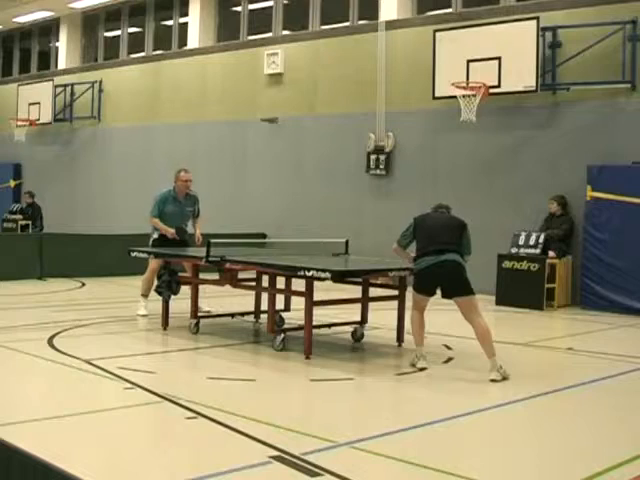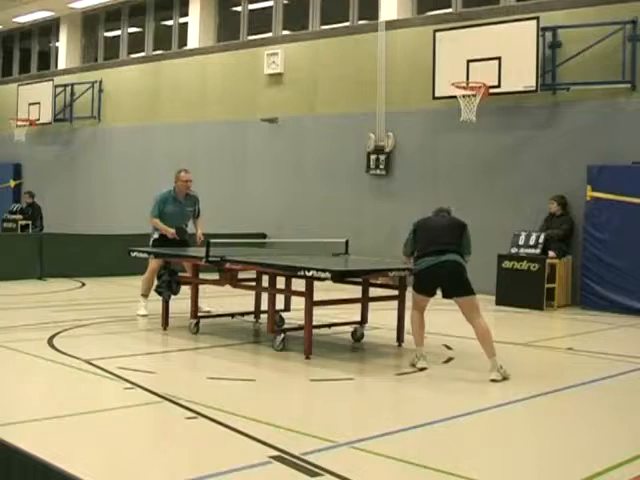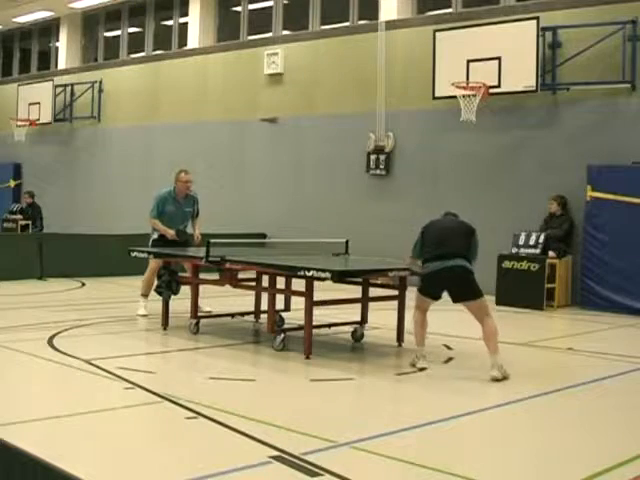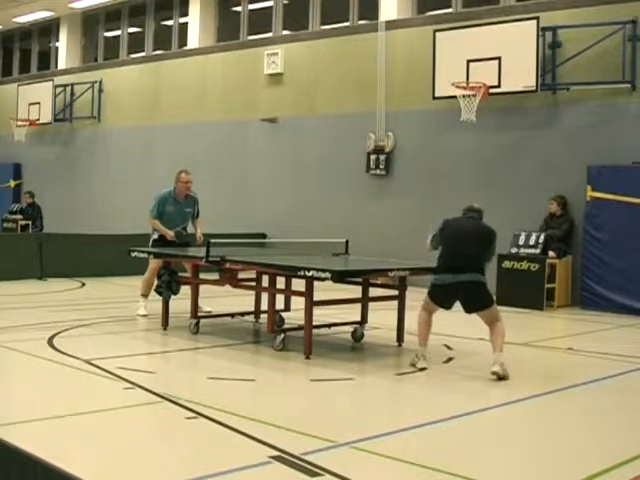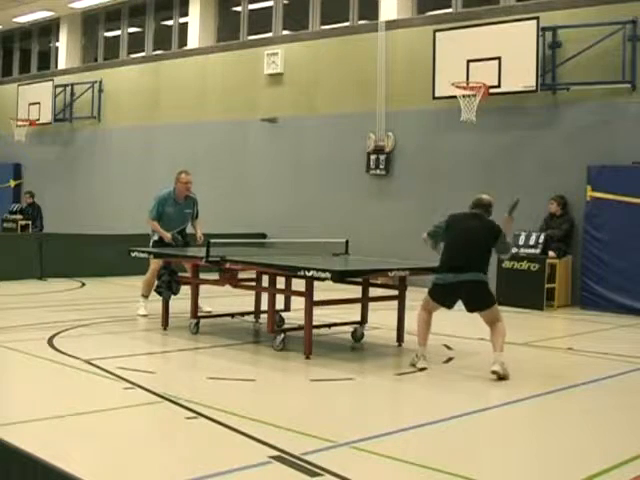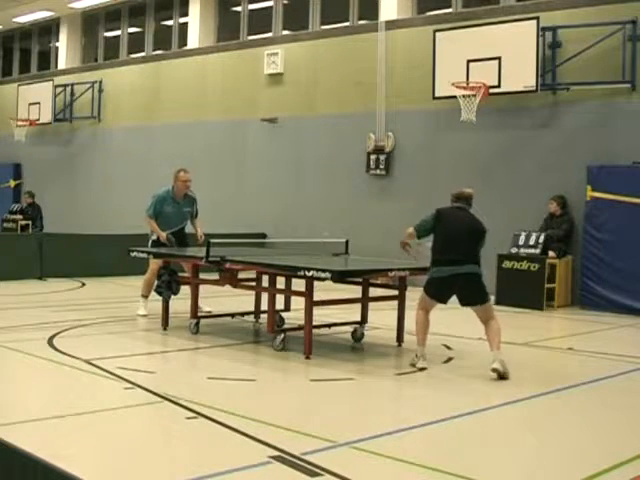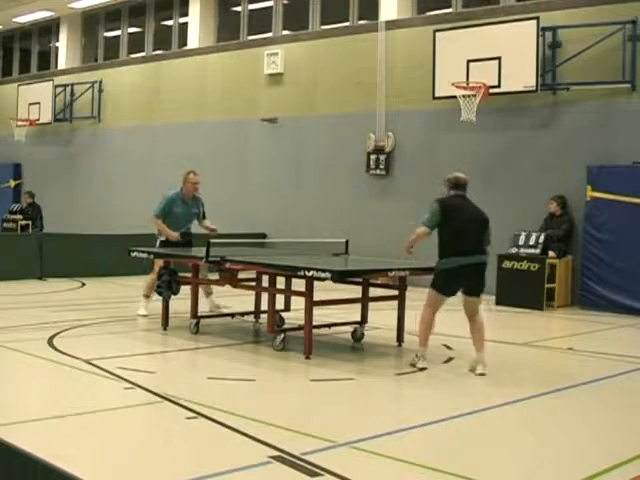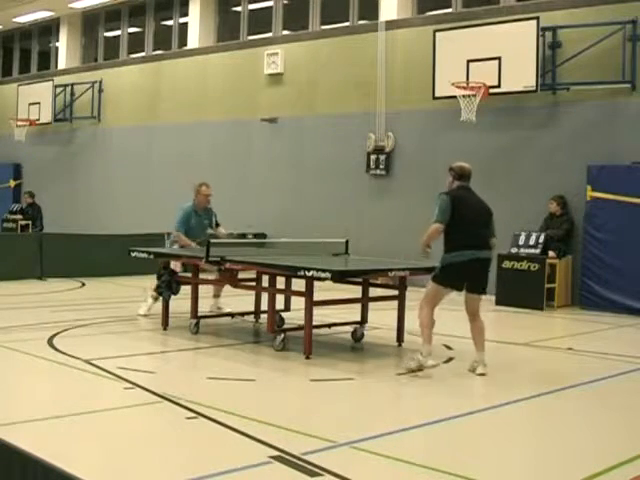
dt=0.3s
person 1, frame 1
left shoulder: (419, 220)
right shoulder: (460, 223)
left elbow: (397, 247)
right elbow: (466, 256)
left wrist: (409, 257)
left hip: (424, 267)
right hip: (452, 266)
left knee: (417, 309)
right knee: (475, 317)
left ankle: (420, 357)
right ankle: (495, 367)
person 1, frame 2
left shoulder: (419, 224)
right shoulder: (460, 224)
left elbow: (406, 256)
right elbow: (466, 256)
left hip: (424, 267)
right hip: (453, 266)
left knee: (417, 309)
right knee: (475, 317)
left ankle: (419, 357)
right ankle: (495, 367)
person 1, frame 3
left shoulder: (429, 226)
right shoulder: (468, 228)
left elbow: (413, 259)
right elbow: (471, 259)
left wrist: (421, 269)
left hip: (431, 270)
right hip: (460, 270)
left knee: (420, 309)
right knee: (486, 318)
left ankle: (420, 356)
right ankle: (496, 365)
person 1, frame 4
left shoulder: (448, 224)
right shoulder: (489, 231)
left elbow: (432, 245)
left wrist: (440, 239)
left hip: (443, 280)
right hip: (473, 282)
left knee: (426, 310)
right knee: (495, 321)
left ankle: (420, 357)
right ankle: (498, 362)
person 1, frame 5
left shoulder: (453, 219)
right shoulder: (494, 228)
left elbow: (428, 237)
right elbow: (504, 251)
left wrist: (436, 244)
right wrist: (506, 232)
left hip: (446, 279)
right hip: (476, 281)
left knee: (425, 310)
right knee: (496, 322)
left ankle: (420, 357)
right ankle: (498, 362)
person 1, frame 6
left shoulder: (439, 214)
right shoulder: (479, 225)
left elbow: (411, 233)
left wrist: (404, 242)
left hip: (441, 273)
right hip: (470, 274)
left knee: (423, 309)
right knee: (490, 319)
left ankle: (420, 357)
right ankle: (497, 359)
person 1, frame 7
left shoulder: (442, 203)
right shoulder: (479, 213)
left elbow: (424, 230)
right elbow: (485, 246)
left wrist: (410, 243)
left hip: (450, 265)
right hip: (477, 264)
left knee: (430, 308)
right knee: (473, 313)
left ankle: (421, 356)
right ankle: (480, 361)
person 1, frame 8
left shoulder: (449, 197)
right shoulder: (483, 205)
left elbow: (438, 227)
right elbow: (492, 242)
left wrist: (425, 241)
left hip: (456, 260)
right hip: (482, 260)
left knee: (427, 304)
right knee: (473, 313)
left ankle: (426, 354)
right ankle: (480, 361)
person 2, frame 1
left shoulder: (193, 198)
right shoulder: (163, 196)
left elbow: (195, 217)
right elbow: (153, 219)
left wrist: (197, 230)
right wrist: (166, 229)
left hip: (180, 236)
right hip: (161, 236)
left knee: (193, 267)
right knee: (153, 267)
right ankle: (143, 303)
person 2, frame 2
left shoulder: (193, 198)
right shoulder: (163, 196)
left elbow: (196, 217)
right elbow: (153, 219)
left wrist: (198, 230)
right wrist: (167, 230)
left hip: (181, 236)
right hip: (161, 236)
left knee: (193, 267)
right knee: (153, 267)
right ankle: (143, 303)
person 2, frame 3
left shoulder: (193, 198)
right shoulder: (163, 197)
left elbow: (195, 217)
right elbow: (153, 219)
left wrist: (196, 230)
right wrist: (166, 231)
left hip: (181, 236)
right hip: (161, 236)
left knee: (193, 267)
right knee: (153, 267)
right ankle: (143, 303)
person 2, frame 4
left shoulder: (193, 198)
right shoulder: (163, 197)
left elbow: (195, 218)
right elbow: (153, 219)
left wrist: (198, 230)
right wrist: (166, 232)
left hip: (181, 237)
right hip: (161, 236)
right knee: (153, 267)
right ankle: (143, 303)
person 2, frame 5
left shoulder: (192, 199)
right shoulder: (163, 197)
left elbow: (194, 219)
right elbow: (152, 220)
left wrist: (198, 231)
right wrist: (164, 234)
left hip: (180, 237)
right hip: (161, 237)
right knee: (155, 268)
right ankle: (143, 303)
person 2, frame 6
left shoulder: (191, 198)
right shoulder: (161, 196)
left elbow: (194, 217)
right elbow: (149, 218)
left wrist: (198, 230)
right wrist: (160, 233)
left hip: (179, 236)
right hip: (160, 237)
right knee: (154, 268)
right ankle: (143, 304)
person 2, frame 7
left shoulder: (198, 200)
right shoulder: (171, 198)
left elbow: (202, 220)
right elbow: (156, 218)
left wrist: (210, 227)
right wrist: (170, 234)
left hip: (184, 239)
right hip: (166, 240)
left knee: (202, 267)
right knee: (158, 270)
left ankle: (211, 302)
right ankle: (144, 304)
person 2, frame 8
left shoulder: (209, 212)
right shoulder: (187, 211)
left elbow: (217, 228)
right elbow: (178, 235)
left wrist: (227, 234)
right wrist: (195, 247)
right hip: (180, 248)
left knee: (222, 270)
left ankle: (216, 304)
right ankle: (149, 303)
